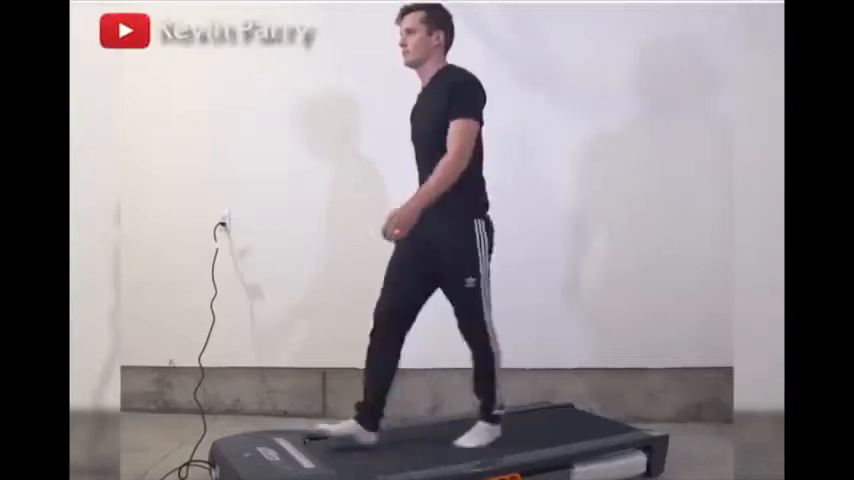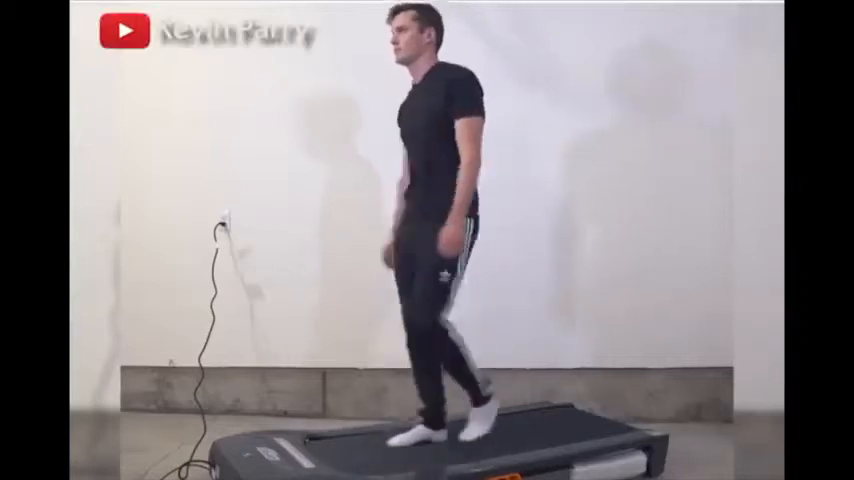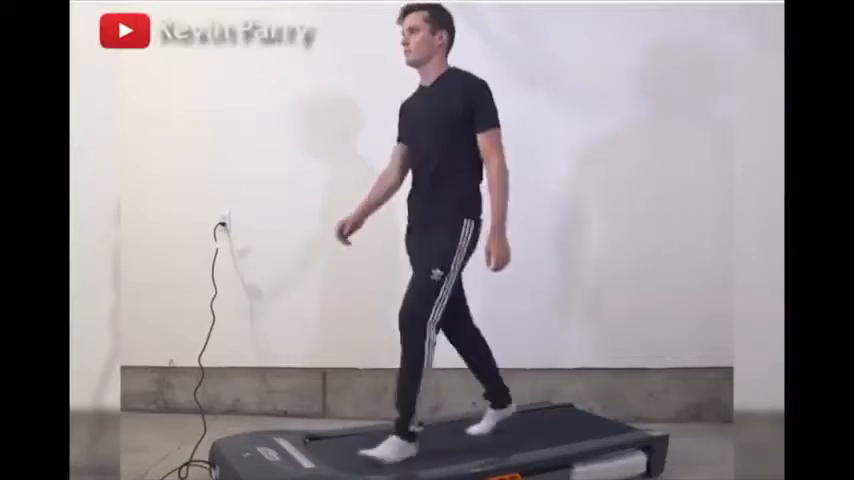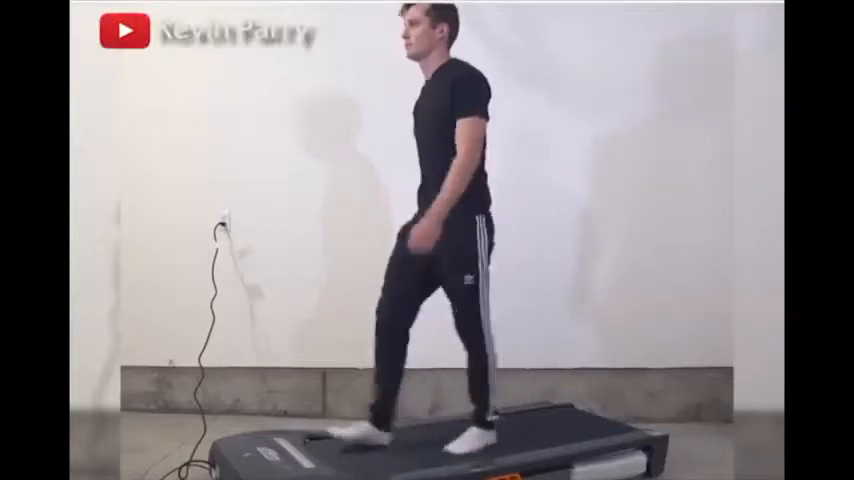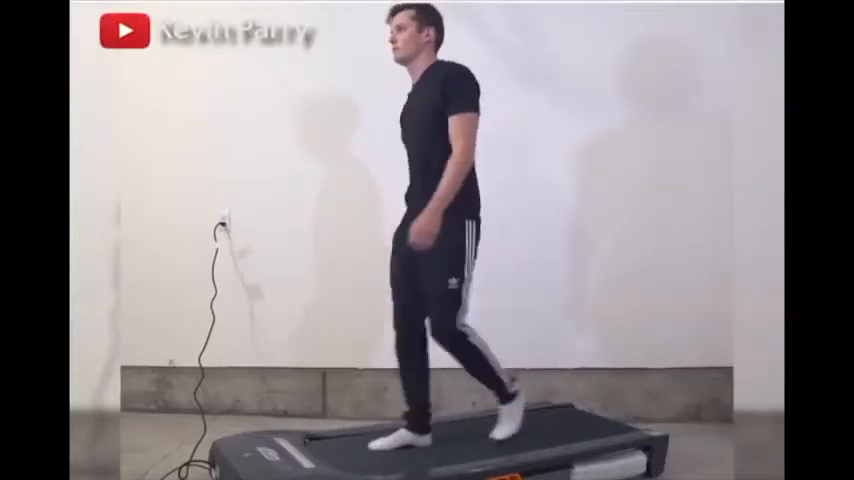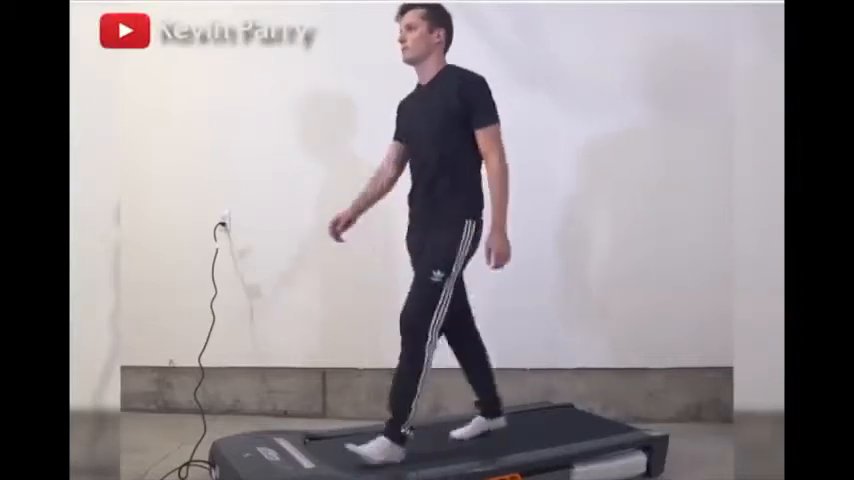
dt=0.2s
person 1, frame 1
left shoulder: (462, 86)
right shoulder: (426, 98)
left elbow: (459, 156)
left wrist: (413, 208)
left hip: (460, 225)
right hip: (418, 227)
left knee: (475, 325)
right knee: (387, 319)
left ankle: (490, 417)
right ankle: (365, 421)
person 1, frame 2
left shoulder: (458, 82)
right shoulder: (409, 104)
left elbow: (471, 155)
left wrist: (455, 220)
right wrist: (395, 232)
left hip: (450, 222)
right hip: (416, 224)
left knee: (427, 320)
right knee: (414, 325)
left ankle: (481, 398)
right ankle: (434, 421)
person 1, frame 3
left shoulder: (469, 90)
right shoulder: (411, 105)
left elbow: (495, 165)
right elbow: (397, 169)
left wrist: (498, 233)
right wrist: (359, 215)
left hip: (455, 226)
right hip: (420, 226)
left knee: (416, 324)
right knee: (455, 322)
left ankle: (404, 433)
right ankle: (499, 401)
person 1, frame 4
left shoulder: (466, 80)
right shoulder: (428, 92)
left elbow: (468, 156)
left wrist: (435, 217)
left hip: (462, 223)
right hip: (424, 223)
left knee: (471, 325)
right knee: (389, 316)
left ankle: (483, 423)
right ankle: (378, 422)
person 1, frame 5
left shoulder: (455, 79)
right shoulder: (414, 98)
left elbow: (462, 152)
left wrist: (431, 213)
left hip: (454, 221)
right hip: (419, 225)
left knee: (446, 325)
right knee: (406, 325)
left ankle: (509, 397)
right ankle: (416, 424)
person 1, frame 6
left shoulder: (467, 86)
right shoulder: (409, 102)
left elbow: (494, 160)
right elbow: (391, 168)
left wrist: (498, 228)
right wrist: (353, 211)
left hip: (454, 225)
right hip: (421, 225)
left knee: (417, 323)
right knee: (455, 322)
left ankle: (395, 434)
right ankle: (491, 410)
